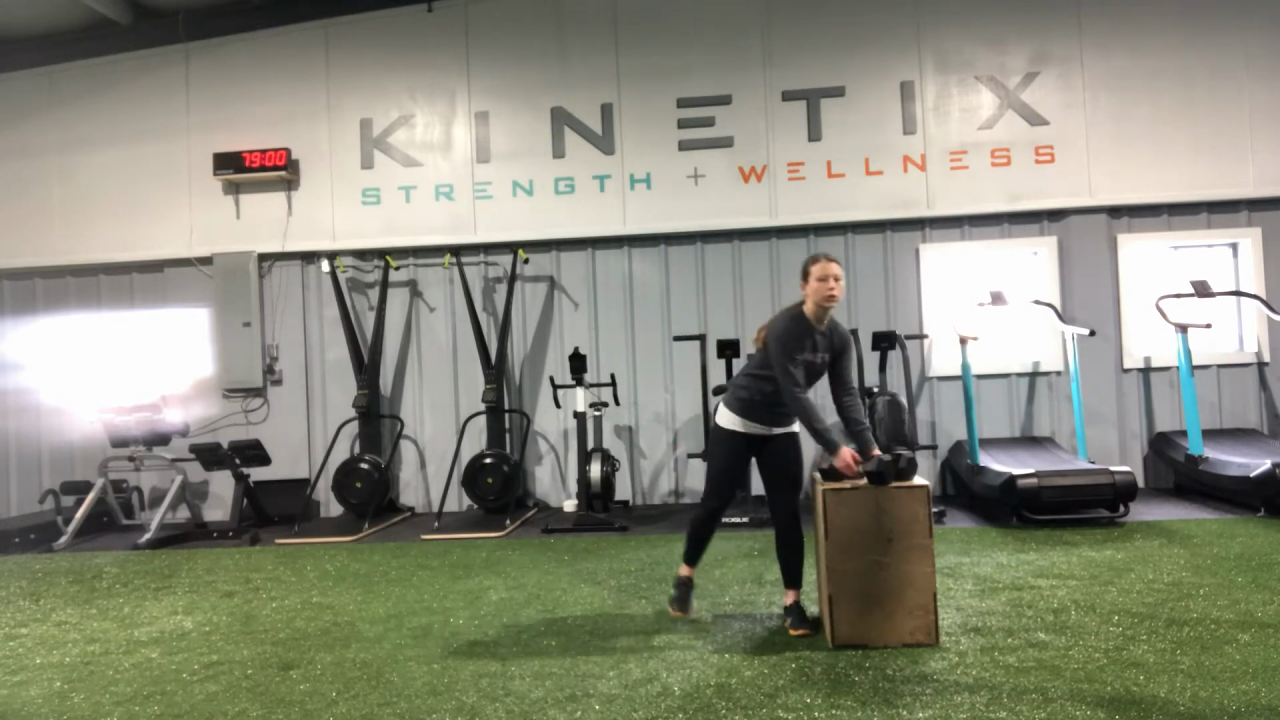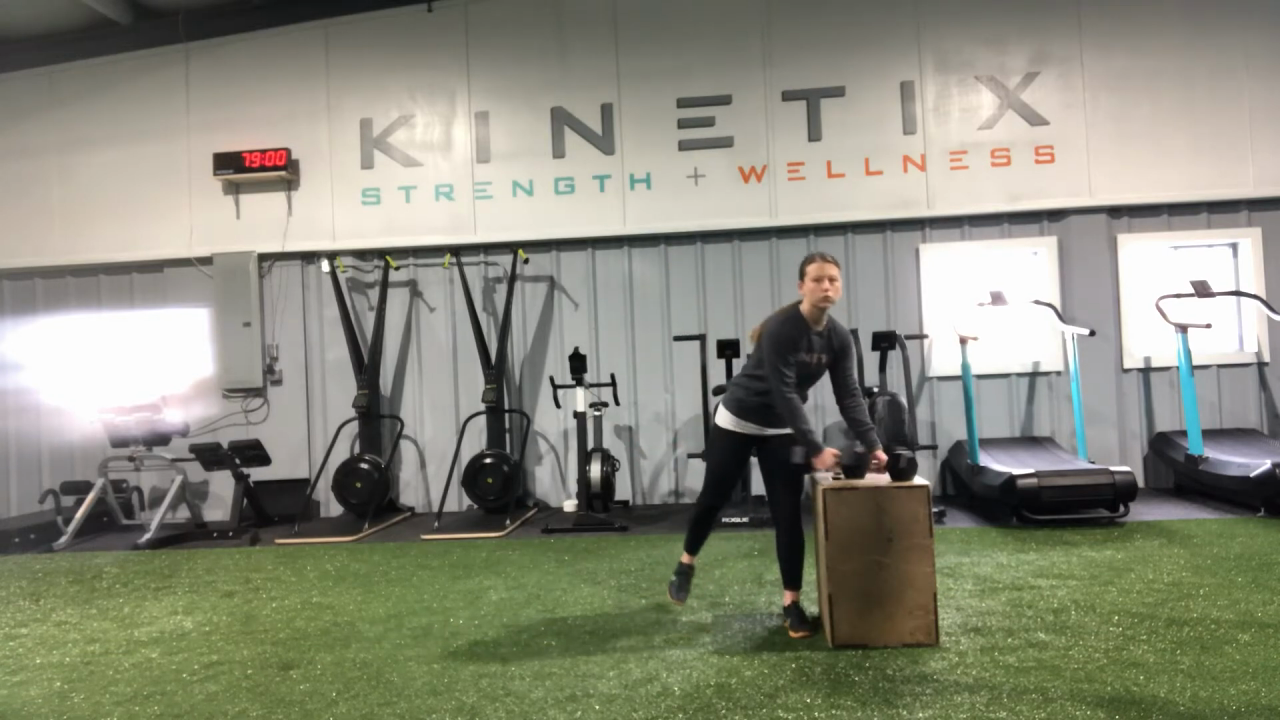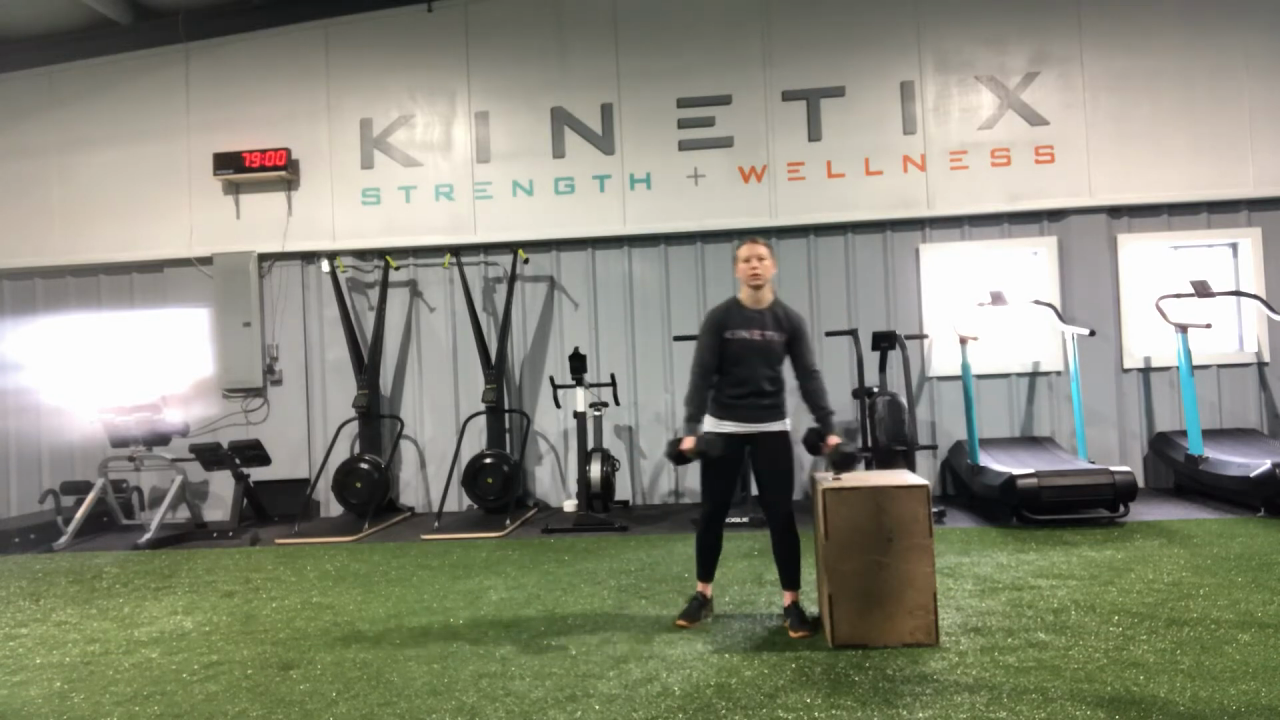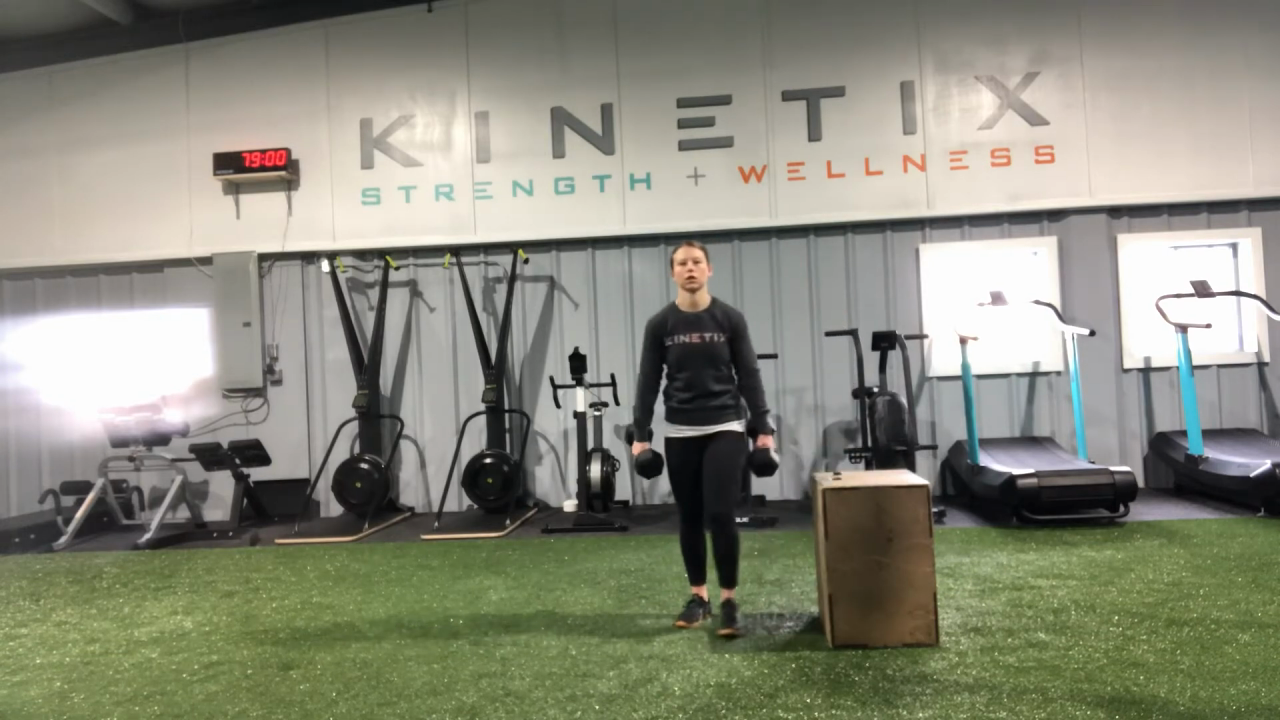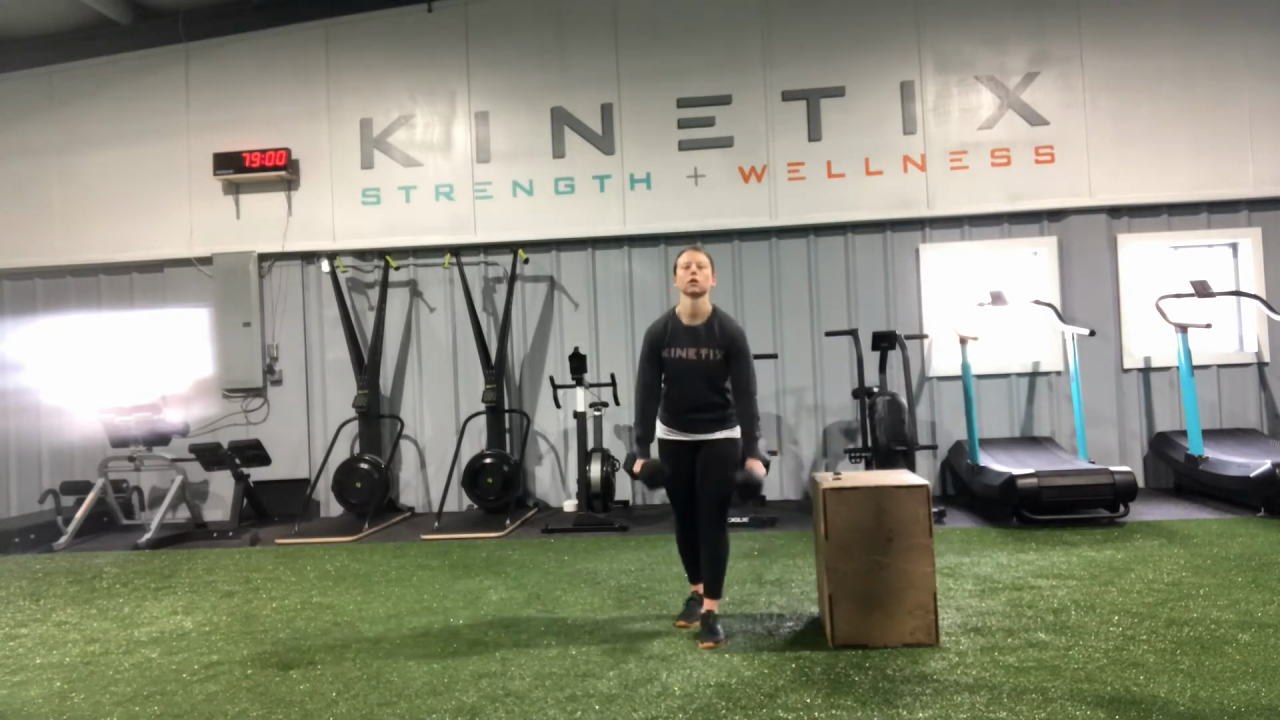
dt=0.5s
person 1, frame 1
left shoulder: (840, 336)
right shoulder: (787, 327)
left elbow: (846, 394)
right elbow: (794, 392)
left wrist: (869, 446)
right wrist: (834, 448)
left hip: (781, 428)
right hip: (738, 420)
left knee: (787, 513)
right knee: (716, 501)
left ankle: (793, 602)
right ankle: (685, 575)
person 1, frame 2
left shoulder: (839, 337)
right shoulder: (779, 328)
left elbow: (849, 394)
right elbow: (784, 391)
left wrist: (873, 446)
right wrist: (815, 448)
left hip: (782, 430)
right hip: (738, 420)
left knee: (788, 514)
right knee: (714, 497)
left ankle: (792, 603)
right ankle: (687, 562)
person 1, frame 3
left shoulder: (789, 320)
right shoulder: (719, 317)
left elbow: (809, 376)
right elbow: (703, 375)
left wrist: (828, 428)
right wrist: (692, 429)
left hip: (772, 427)
right hip: (723, 426)
left knee: (781, 515)
right knee: (713, 512)
left ankle: (792, 604)
right ankle: (702, 593)
person 1, frame 4
left shoulder: (730, 319)
right shoulder: (660, 324)
left elbow: (749, 375)
right elbow: (648, 380)
left wrist: (763, 427)
right wrist: (640, 433)
left hip: (726, 427)
right hip: (680, 431)
left knee: (721, 515)
right knee: (690, 516)
left ankle: (728, 600)
right ankle: (699, 596)
person 1, frame 5
left shoulder: (729, 331)
right shoulder: (659, 331)
left elbow: (745, 391)
right elbow: (647, 390)
left wrist: (752, 450)
right wrist: (641, 449)
left hip: (720, 436)
right hip: (674, 436)
left knee: (713, 521)
right knee: (686, 522)
left ankle: (711, 611)
right ankle: (697, 591)
